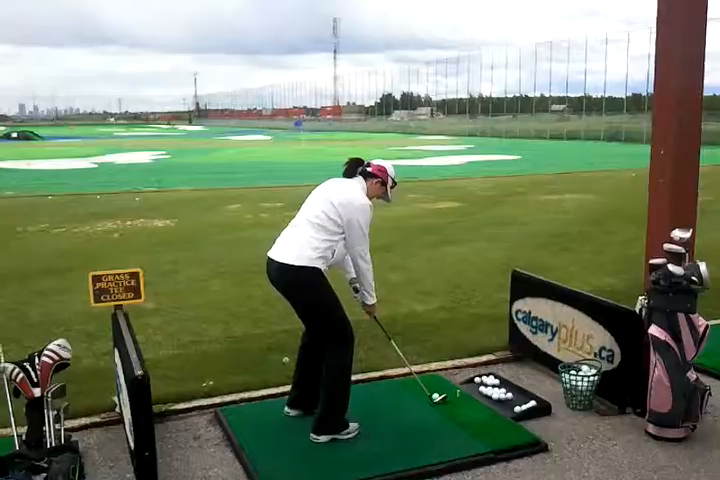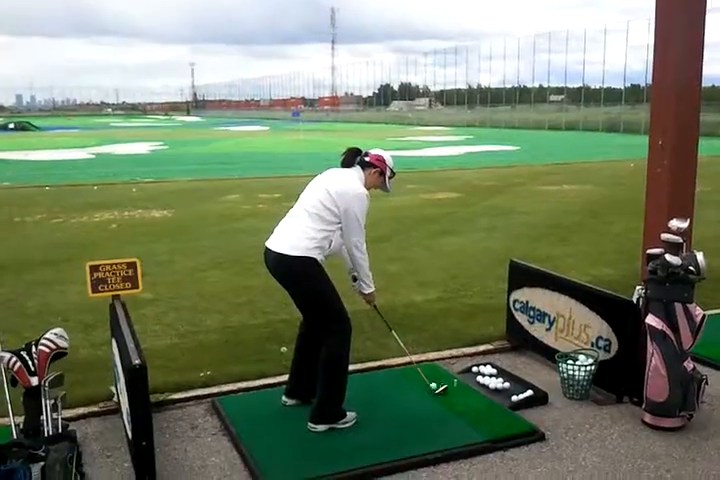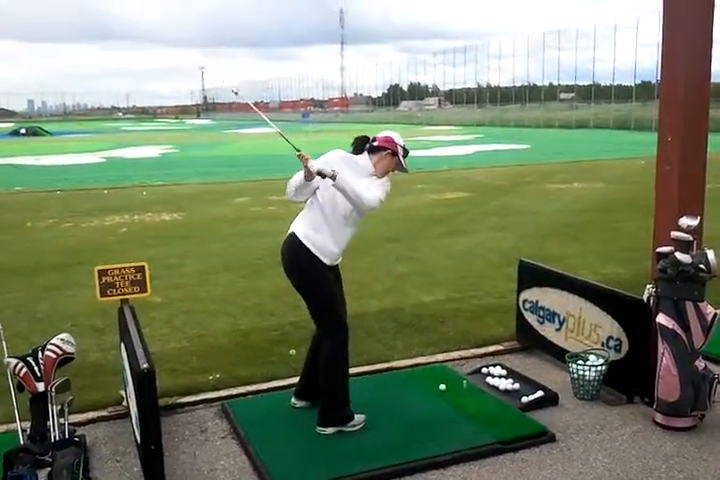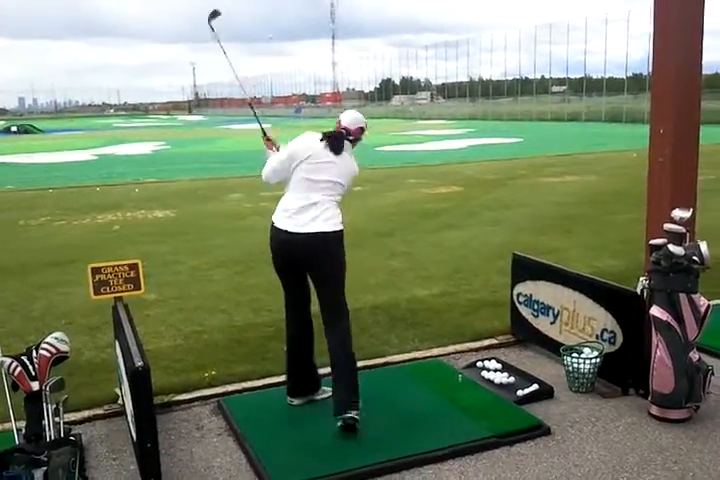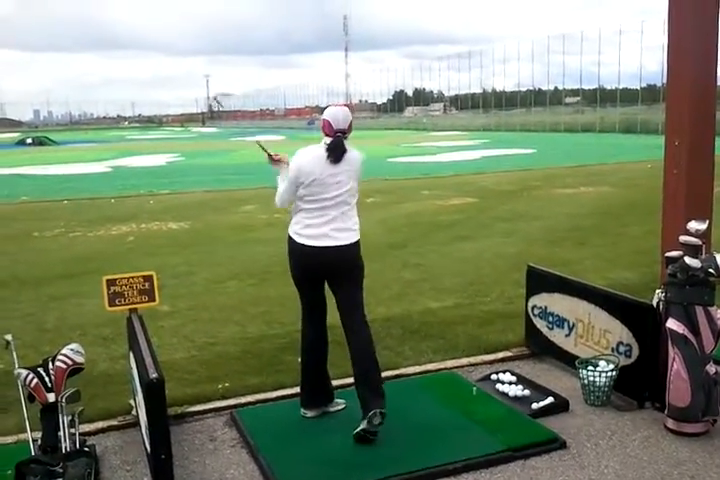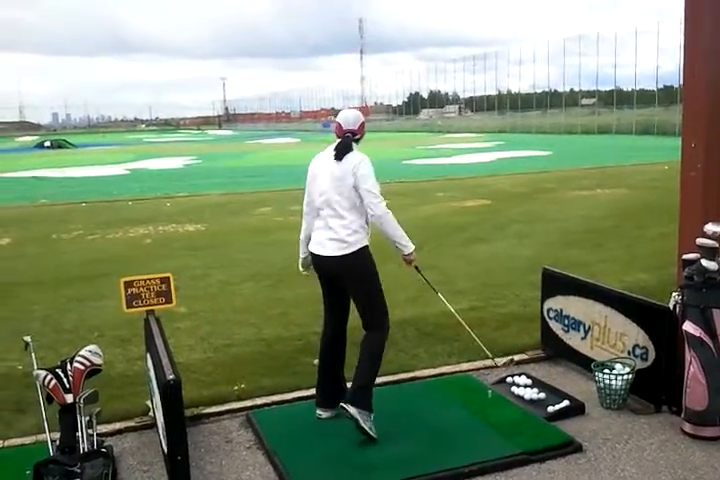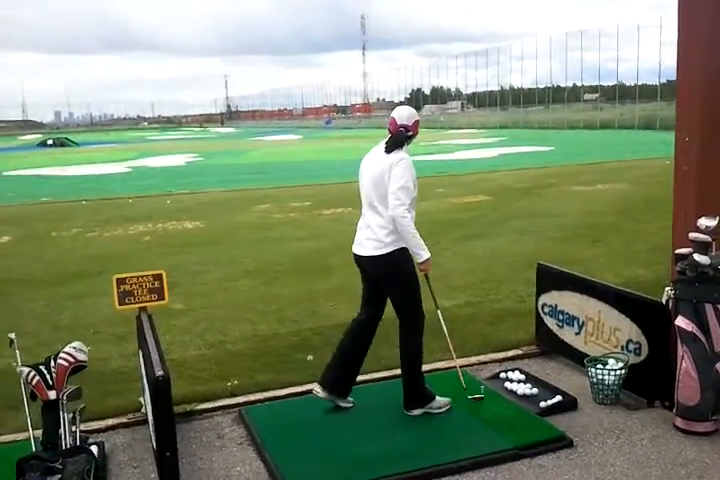
dt=0.7s
person 1, frame 1
left shoulder: (336, 186)
right shoulder: (359, 202)
right elbow: (360, 254)
left wrist: (353, 281)
right wrist: (369, 298)
left hip: (279, 262)
right hip: (300, 270)
left knee: (318, 329)
right knee: (340, 338)
left ankle: (301, 400)
right ankle: (329, 424)
person 1, frame 2
left shoulder: (335, 176)
right shoulder: (356, 192)
right elbow: (356, 245)
left wrist: (355, 275)
right wrist: (367, 286)
left hip: (277, 252)
right hip: (297, 260)
left knee: (316, 319)
right knee: (338, 327)
left ankle: (298, 390)
right ankle: (326, 414)
person 1, frame 3
left shoulder: (380, 183)
right shoulder: (338, 159)
left elbow: (367, 202)
right elbow: (294, 193)
left wrist: (332, 177)
right wrist: (308, 175)
left hip: (326, 258)
right hip: (302, 250)
left knee: (330, 321)
right knee: (335, 327)
left ankle: (307, 392)
right ankle: (334, 416)
person 1, frame 4
left shoulder: (307, 141)
right shoulder: (351, 165)
left elbow: (271, 175)
left wrist: (272, 150)
right wrist: (280, 148)
left hip: (283, 235)
right hip: (325, 239)
left knee: (296, 310)
right knee: (335, 318)
left ankle: (300, 388)
right ankle: (347, 405)
person 1, frame 5
left shoulder: (304, 159)
right shoulder: (356, 159)
left elbow: (283, 202)
left wrist: (282, 169)
right wrist: (290, 162)
left hip: (304, 249)
right hip: (344, 250)
left knee: (312, 321)
right knee: (355, 323)
left ankle: (314, 399)
right ankle: (373, 404)
person 1, frame 6
left shoulder: (317, 162)
right shoulder: (358, 162)
left elbow: (309, 210)
right elbow: (377, 210)
left wrist: (304, 251)
right wrist: (406, 246)
left hip: (321, 253)
right hip: (350, 254)
left knee: (334, 324)
right knee: (376, 324)
left ankle: (327, 400)
right ankle: (357, 400)
person 1, frame 7
left shoulder: (372, 156)
right shoulder: (401, 160)
right elbow: (399, 213)
right wrist: (421, 253)
left hip: (364, 249)
right hip: (389, 252)
left knee: (369, 315)
right knee: (412, 321)
left ankle: (333, 384)
right ankle: (417, 399)
